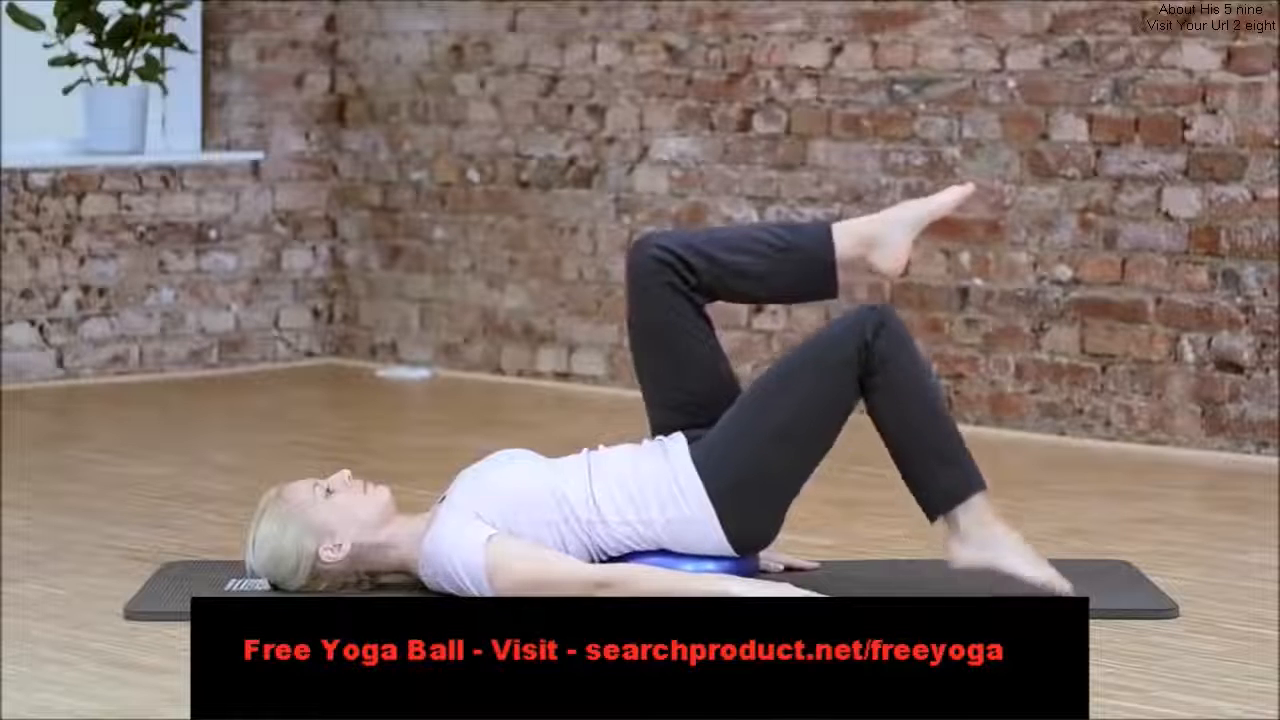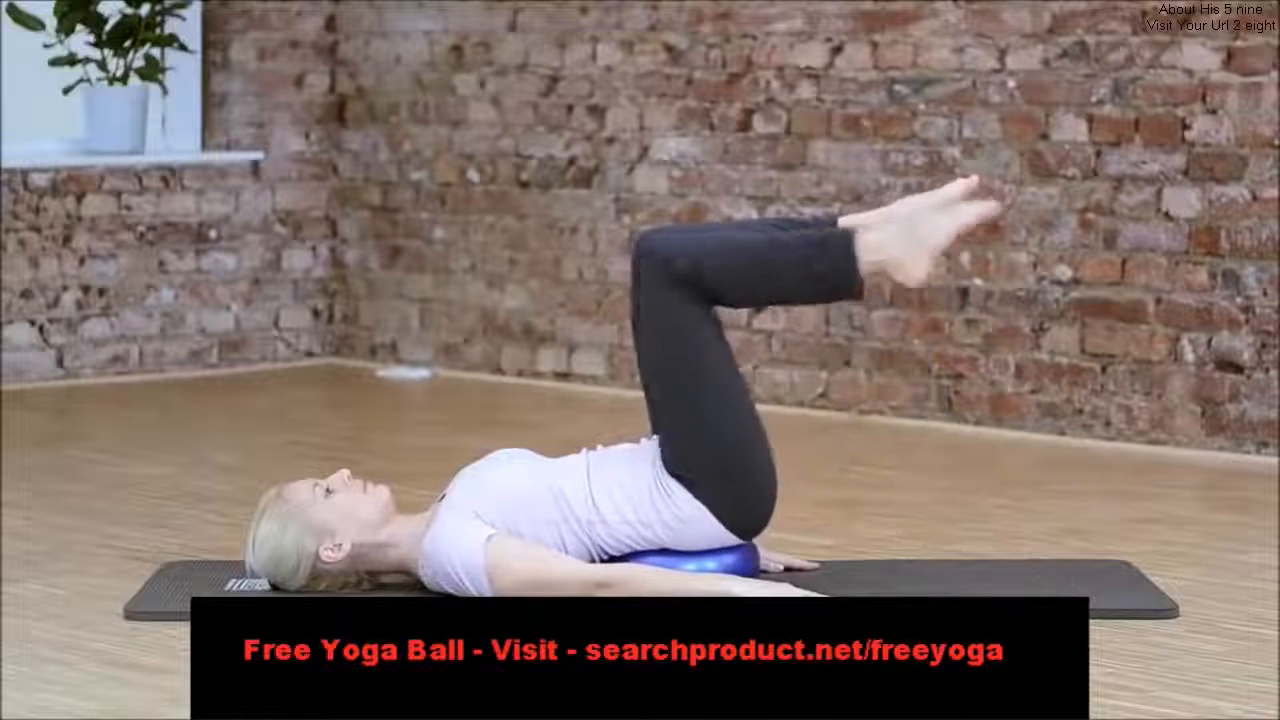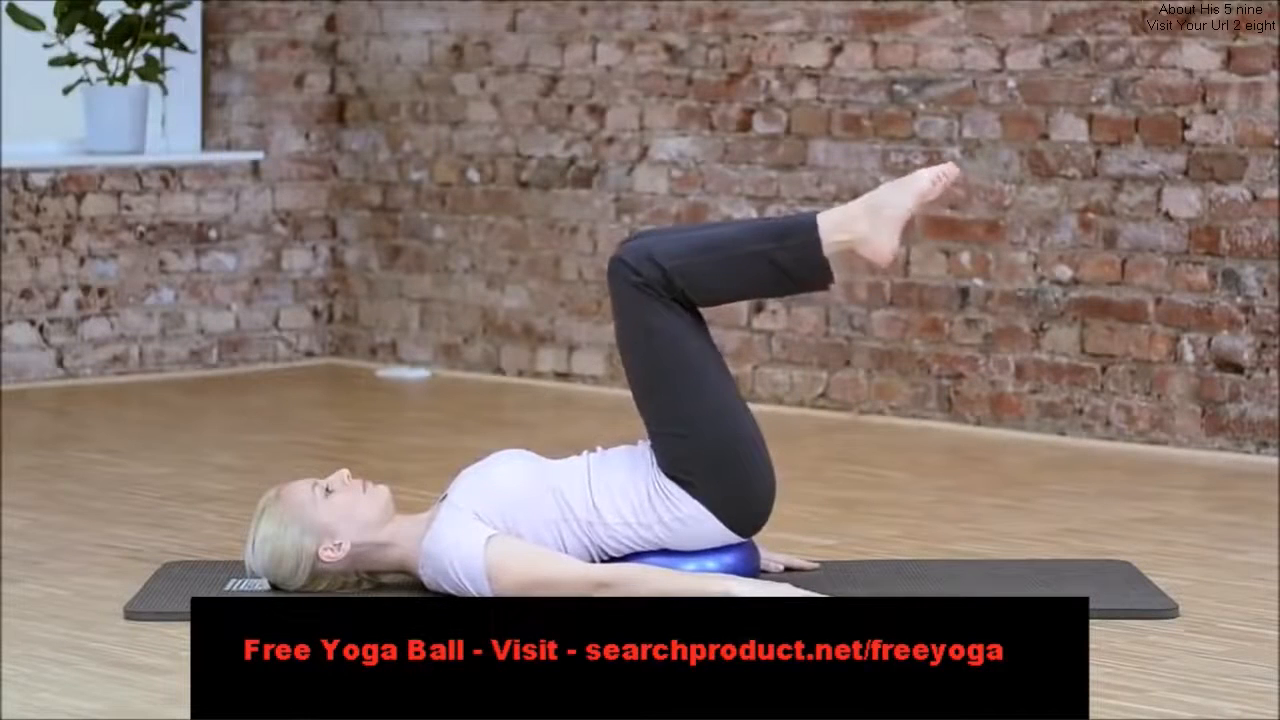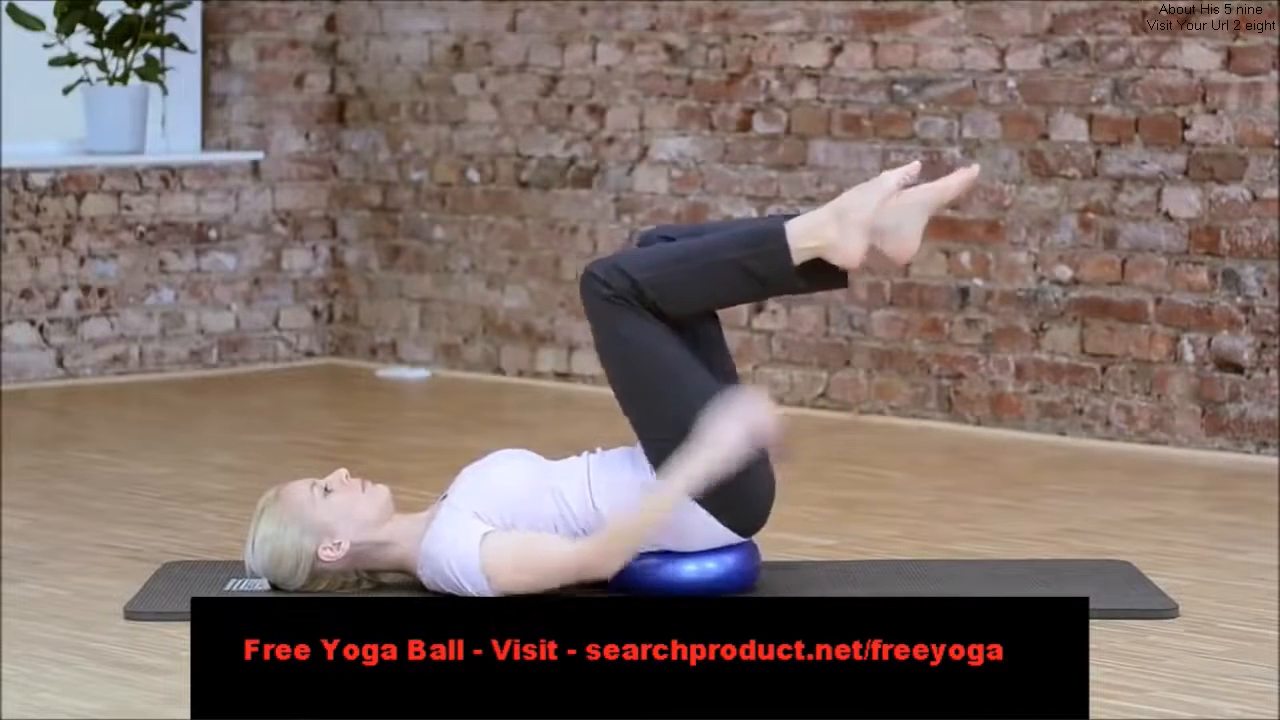
dt=0.7s
person 1, frame 1
left shoulder: (450, 517)
right shoulder: (449, 554)
right elbow: (599, 583)
right wrist: (750, 591)
left hip: (685, 465)
right hip: (717, 492)
left knee: (658, 260)
right knee: (866, 330)
left ankle: (862, 238)
right ankle: (972, 527)
person 1, frame 2
left shoulder: (450, 515)
right shoulder: (448, 551)
right elbow: (598, 582)
right wrist: (746, 592)
left hip: (682, 485)
right hip: (711, 493)
left knee: (660, 257)
right knee: (668, 264)
left ankle: (871, 233)
right ankle: (883, 250)
person 1, frame 3
left shoulder: (450, 516)
right shoulder: (448, 553)
right elbow: (599, 583)
right wrist: (742, 590)
left hip: (700, 498)
right hip: (712, 495)
left knee: (646, 261)
right knee: (639, 272)
left ankle: (848, 230)
right ankle: (846, 228)
person 1, frame 4
left shoulder: (446, 520)
right shoulder: (449, 554)
right elbow: (595, 557)
right wrist: (702, 460)
left hip: (695, 479)
right hip: (712, 496)
left knee: (661, 256)
right knee: (614, 284)
left ankle: (835, 238)
right ankle: (818, 235)
